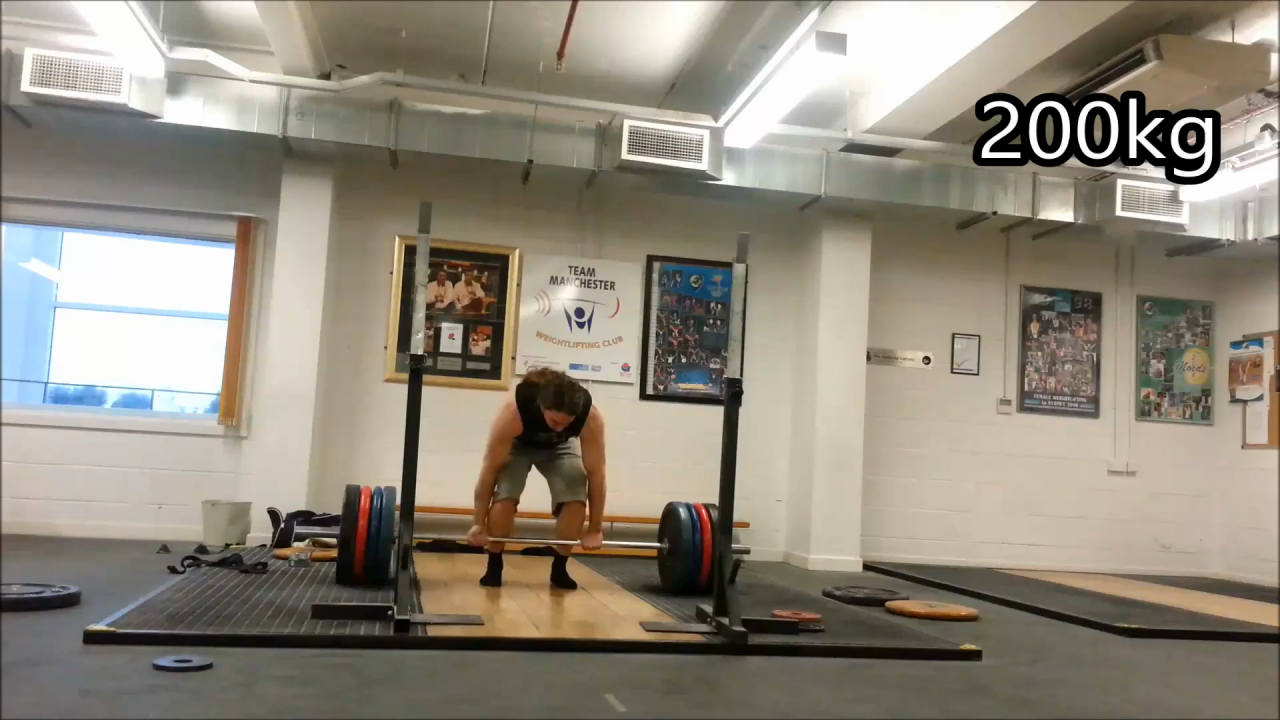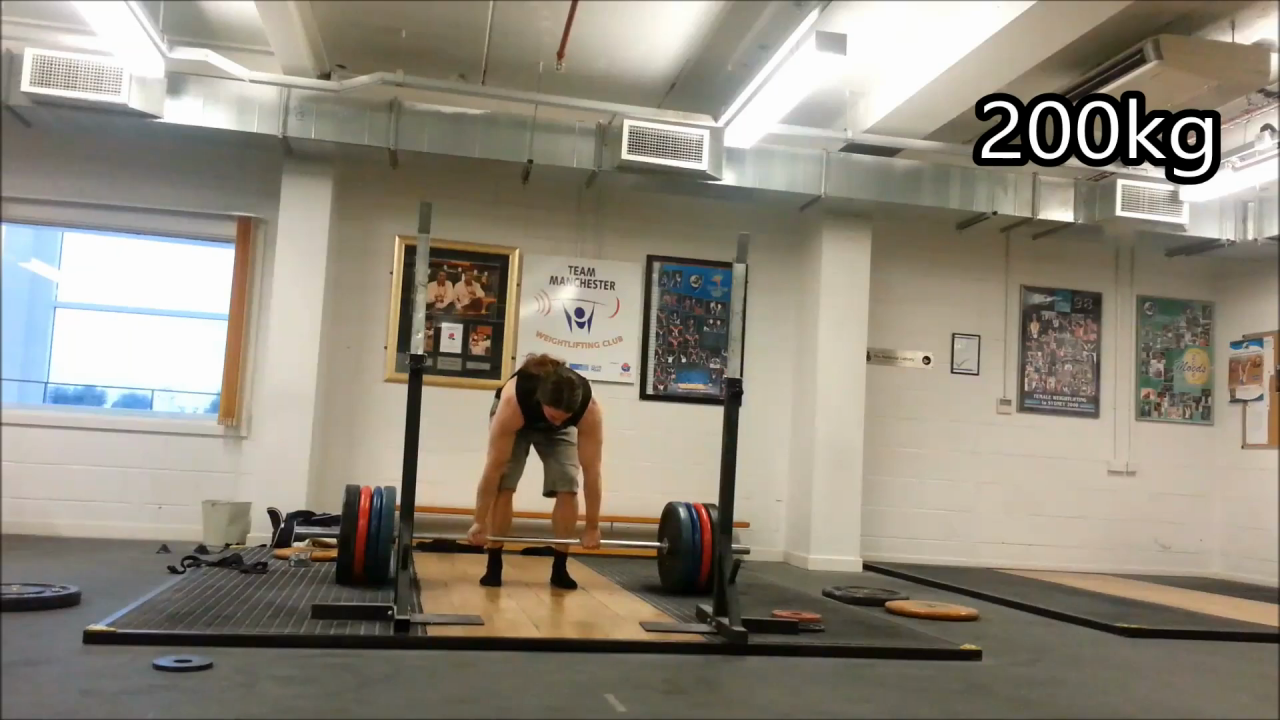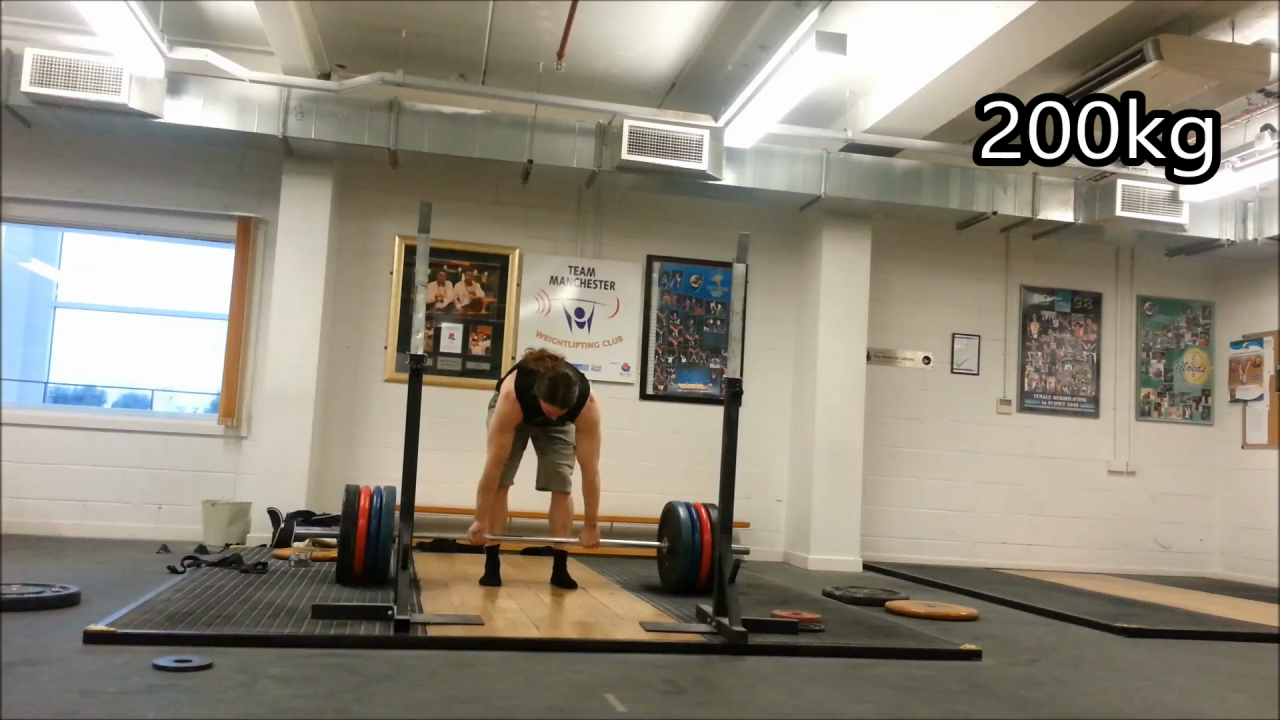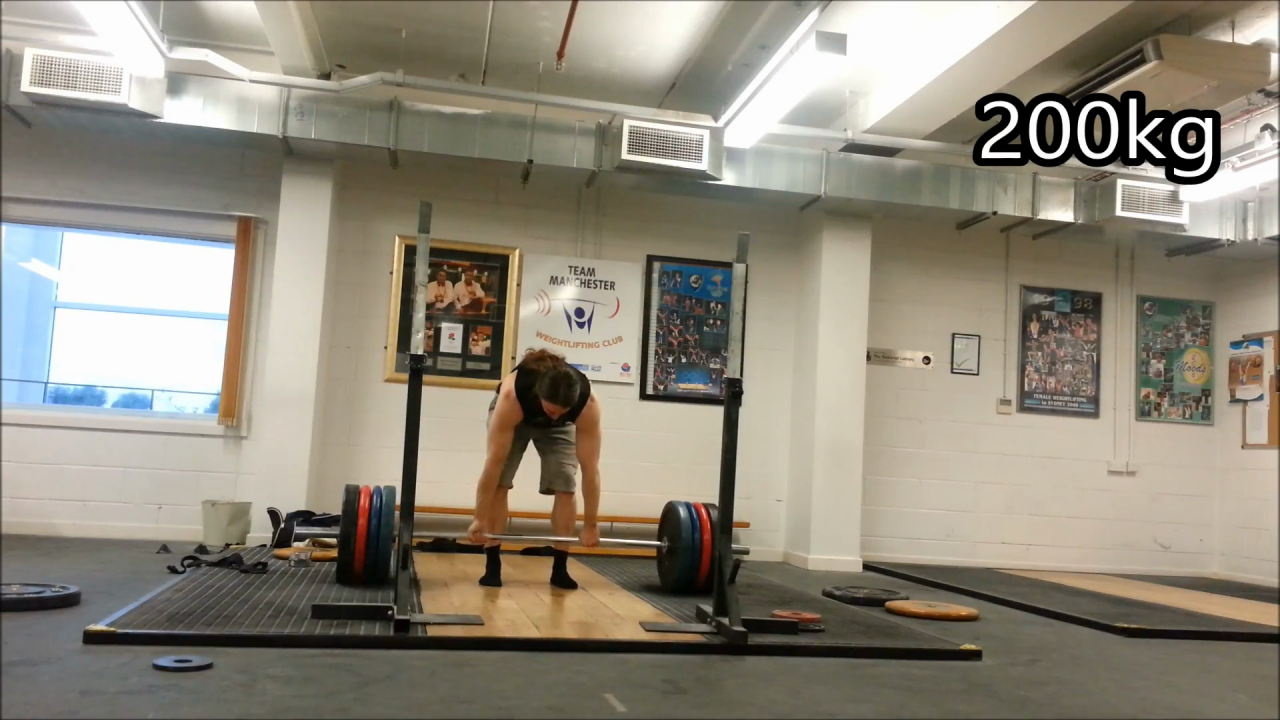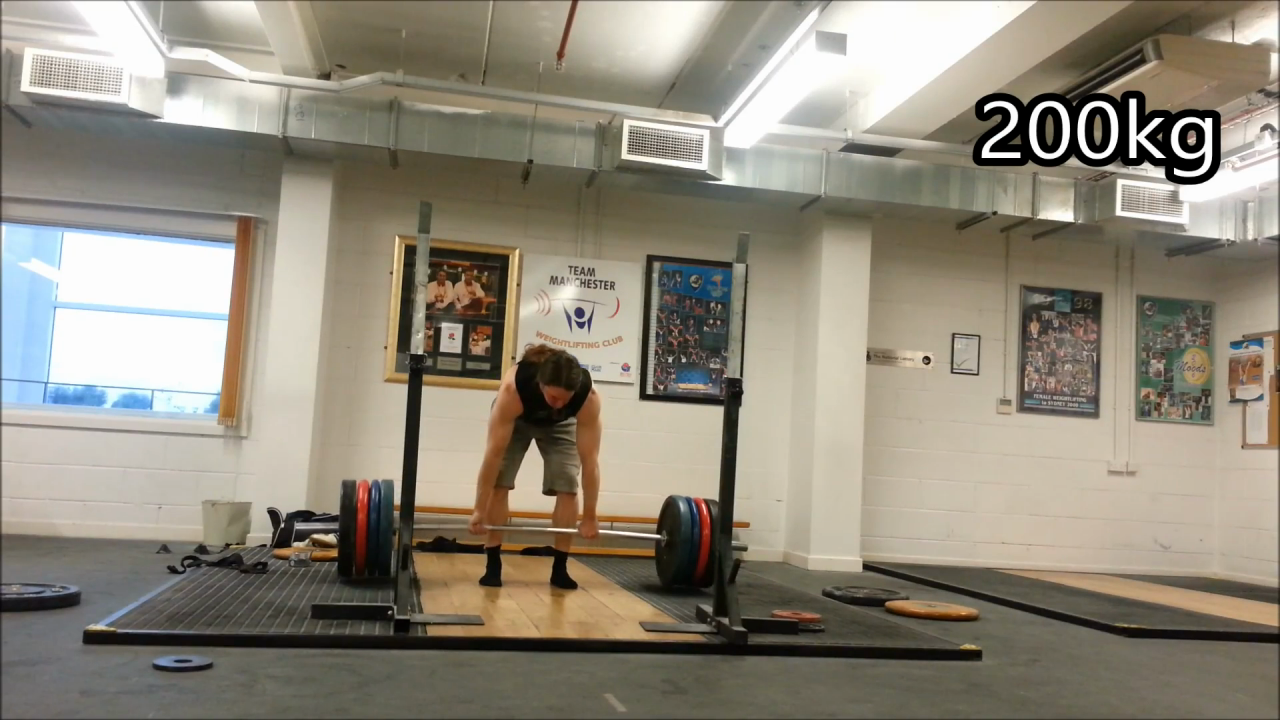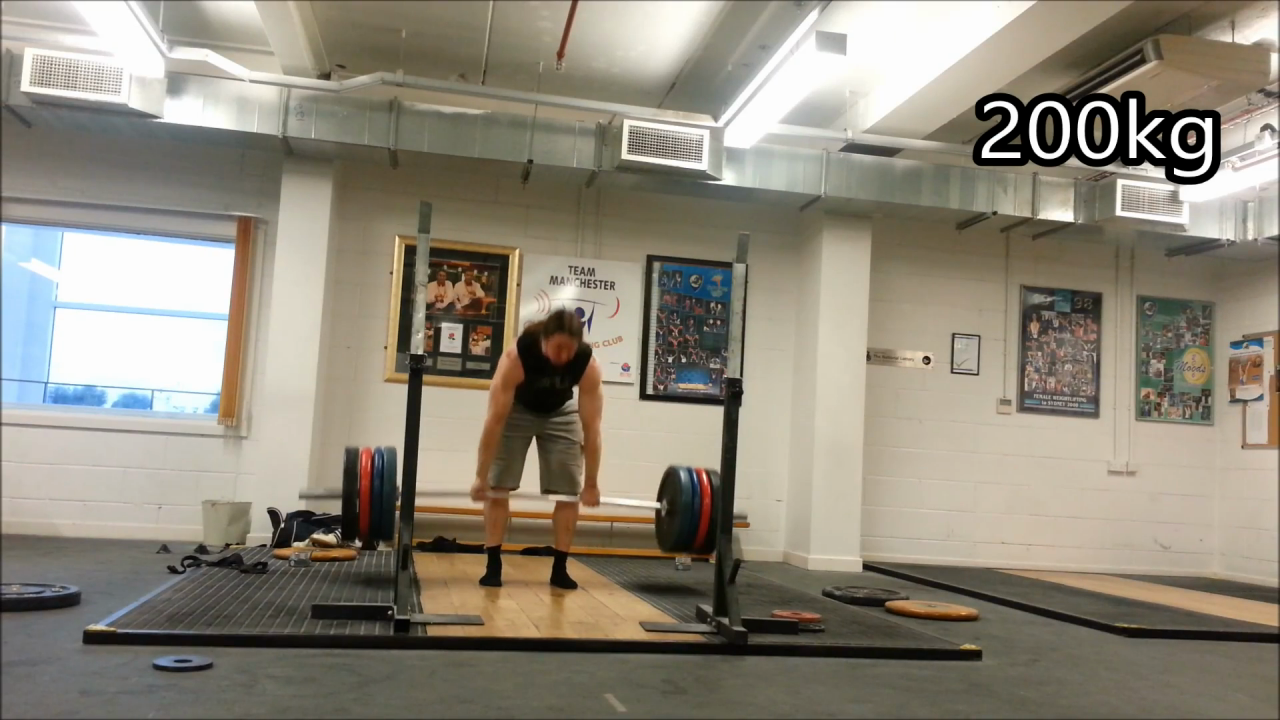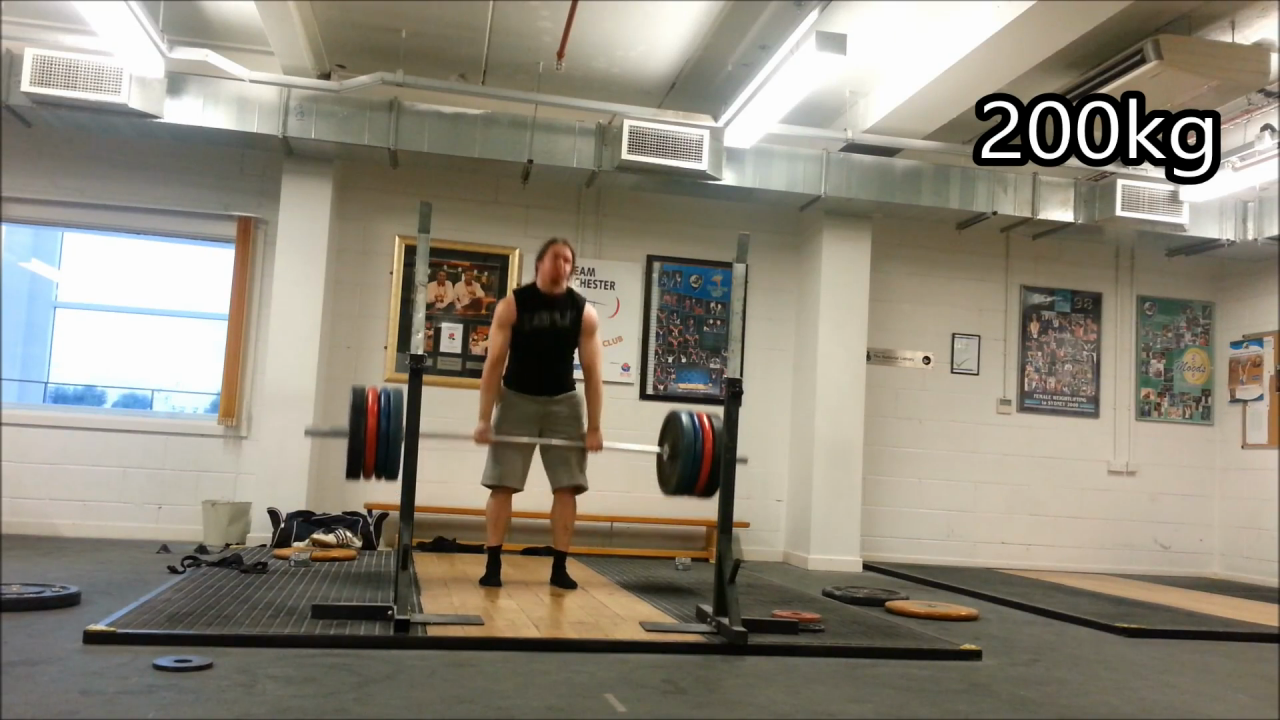
dt=0.3s
person 1, frame 1
left shoulder: (591, 417)
right shoulder: (513, 409)
left elbow: (596, 474)
right elbow: (489, 469)
left wrist: (595, 529)
right wrist: (478, 523)
left hip: (561, 447)
right hip: (516, 444)
left knee: (576, 499)
right knee: (505, 497)
left ankle: (559, 568)
right ankle: (494, 566)
person 1, frame 2
left shoulder: (590, 409)
right shoulder: (512, 401)
left elbow: (592, 471)
right elbow: (494, 466)
left wrist: (592, 527)
right wrist: (479, 522)
left hip: (559, 433)
right hip: (516, 420)
left knee: (567, 487)
right knee: (503, 485)
left ankle: (559, 568)
right ankle: (494, 566)
person 1, frame 3
left shoulder: (587, 405)
right shoulder: (511, 395)
left elbow: (590, 468)
right elbow: (494, 463)
left wrist: (591, 525)
right wrist: (480, 520)
left hip: (559, 425)
right hip: (513, 413)
left knee: (561, 485)
right knee: (500, 481)
left ankle: (560, 567)
right ankle: (491, 565)
person 1, frame 4
left shoulder: (588, 405)
right shoulder: (512, 395)
left elbow: (590, 468)
right elbow: (494, 462)
left wrist: (591, 524)
right wrist: (480, 519)
left hip: (559, 428)
right hip: (515, 417)
left knee: (566, 485)
right knee: (499, 482)
left ankle: (560, 568)
right ankle: (492, 565)
person 1, frame 5
left shoulder: (589, 397)
right shoulder: (513, 387)
left elbow: (589, 461)
right elbow: (494, 453)
left wrist: (590, 517)
right wrist: (479, 510)
left hip: (560, 425)
right hip: (516, 419)
left knee: (568, 486)
right knee: (499, 482)
left ankle: (560, 568)
right ankle: (493, 566)
person 1, frame 6
left shoulder: (589, 365)
right shoulder: (516, 357)
left elbow: (592, 428)
right elbow: (495, 419)
left wrist: (591, 485)
right wrist: (481, 477)
left hip: (560, 412)
right hip: (518, 409)
left knee: (569, 489)
right knee: (499, 486)
left ankle: (560, 568)
right ankle: (493, 566)
person 1, frame 7
left shoulder: (585, 312)
right shoulder: (512, 304)
left elbow: (592, 371)
right elbow: (494, 363)
left wrist: (593, 428)
right wrist: (484, 419)
left hip: (564, 402)
right hip: (517, 399)
left knee: (566, 488)
right knee: (502, 485)
left ankle: (560, 567)
right ankle: (493, 565)
